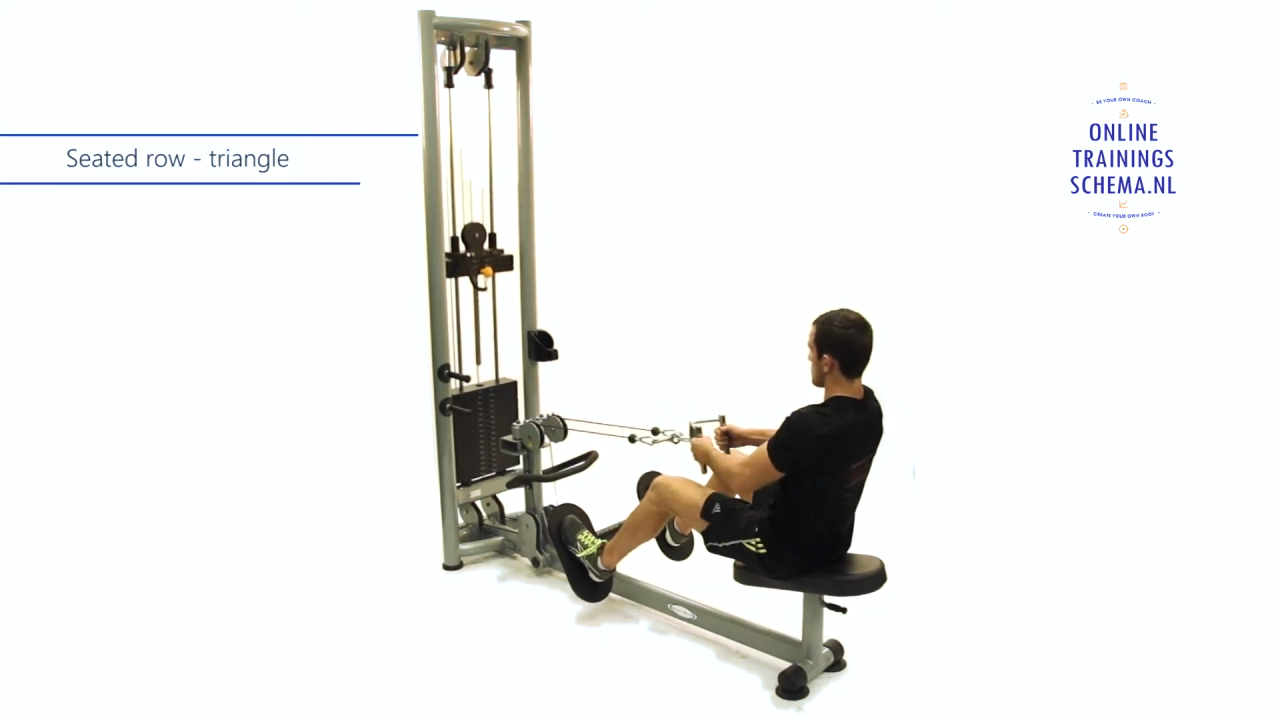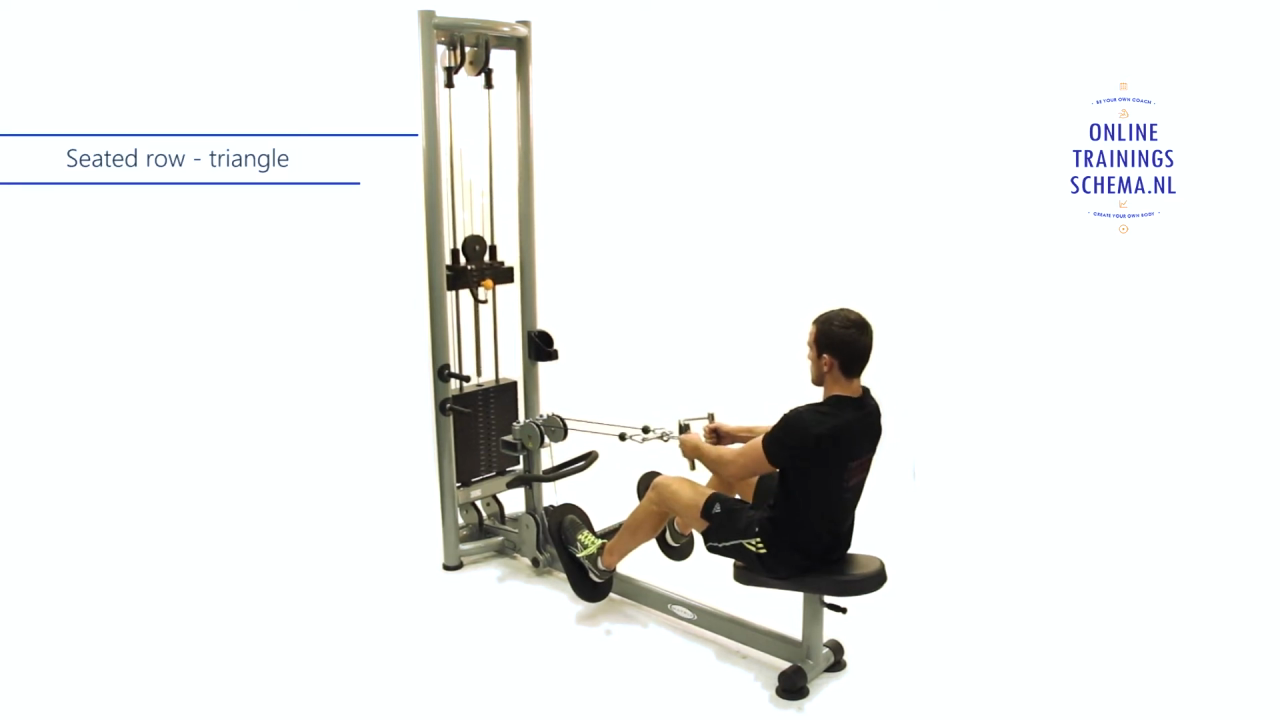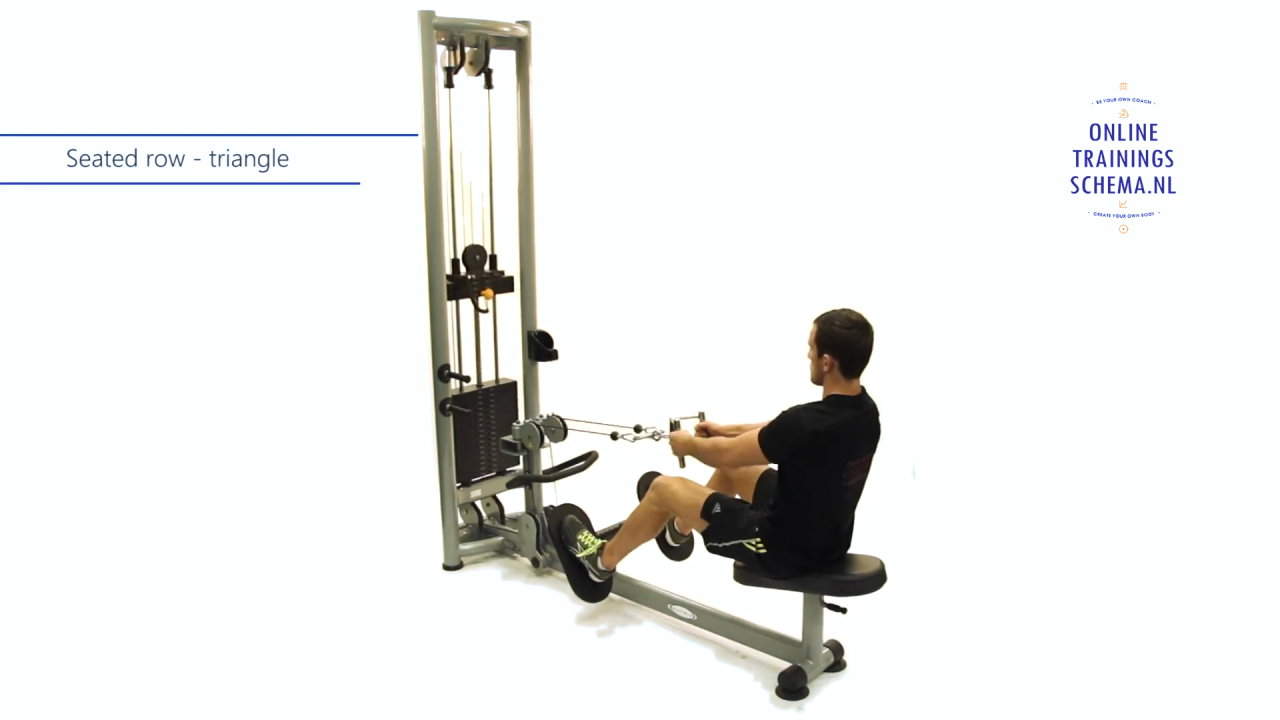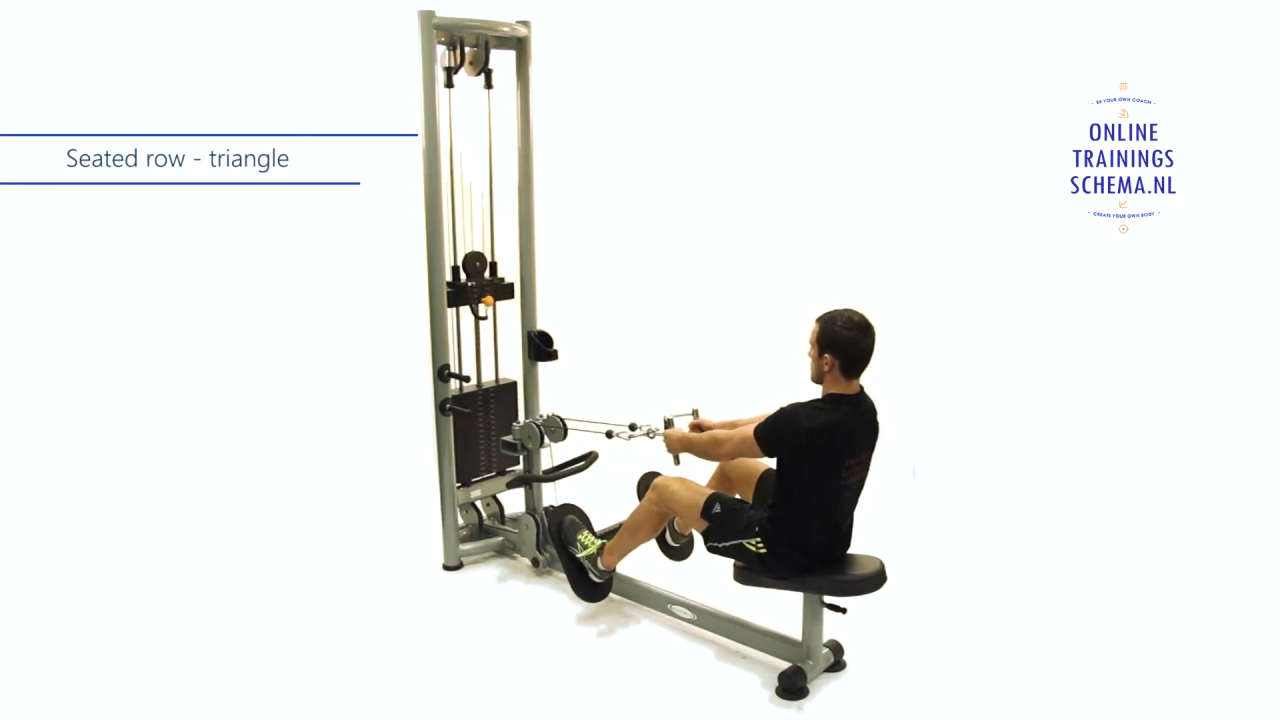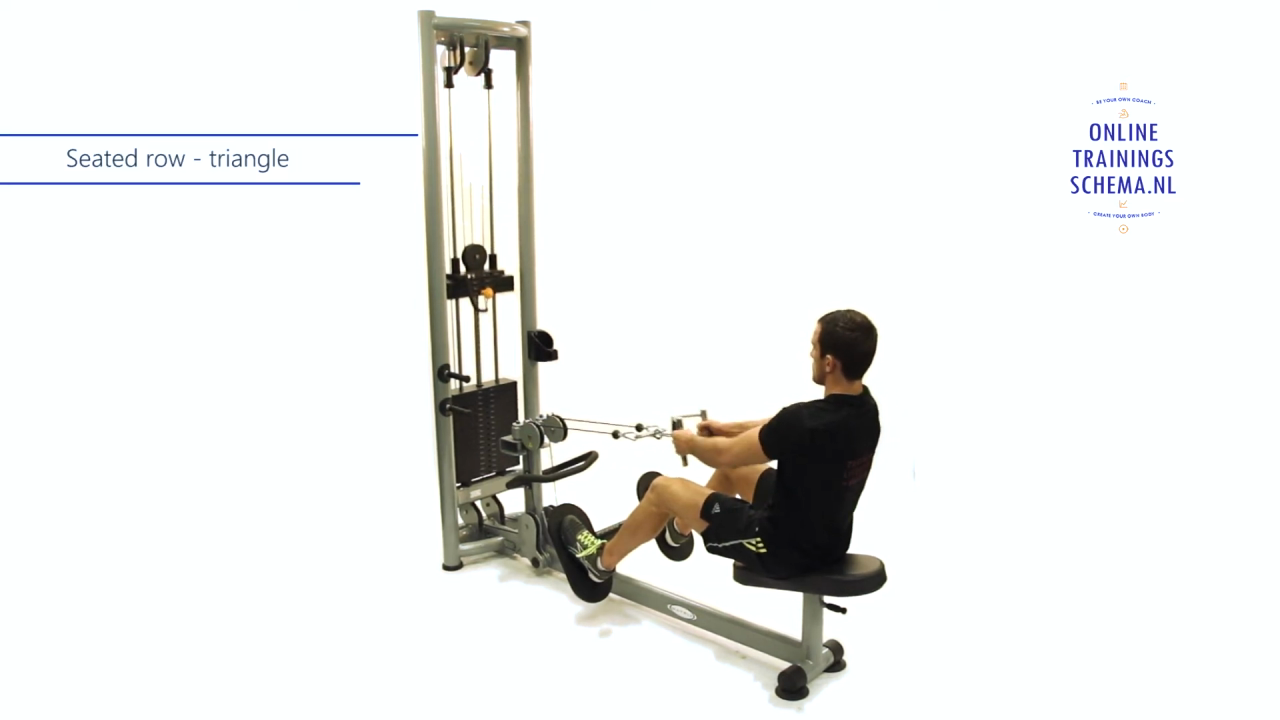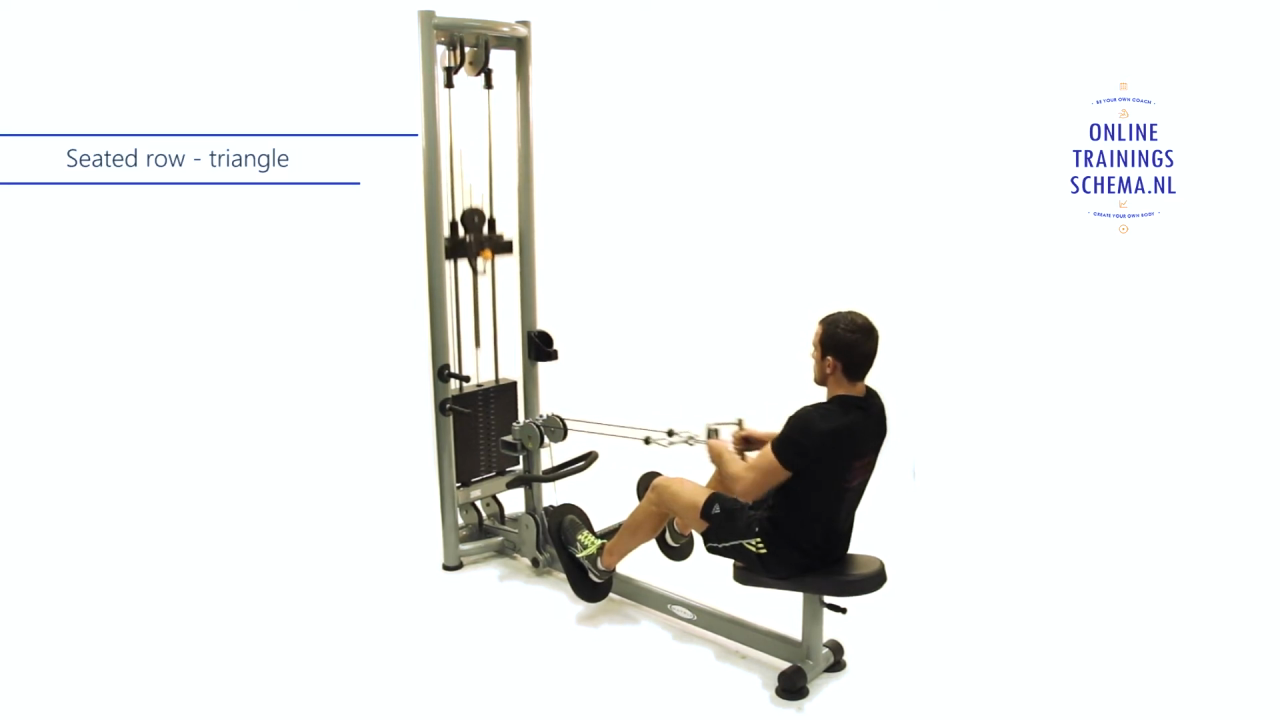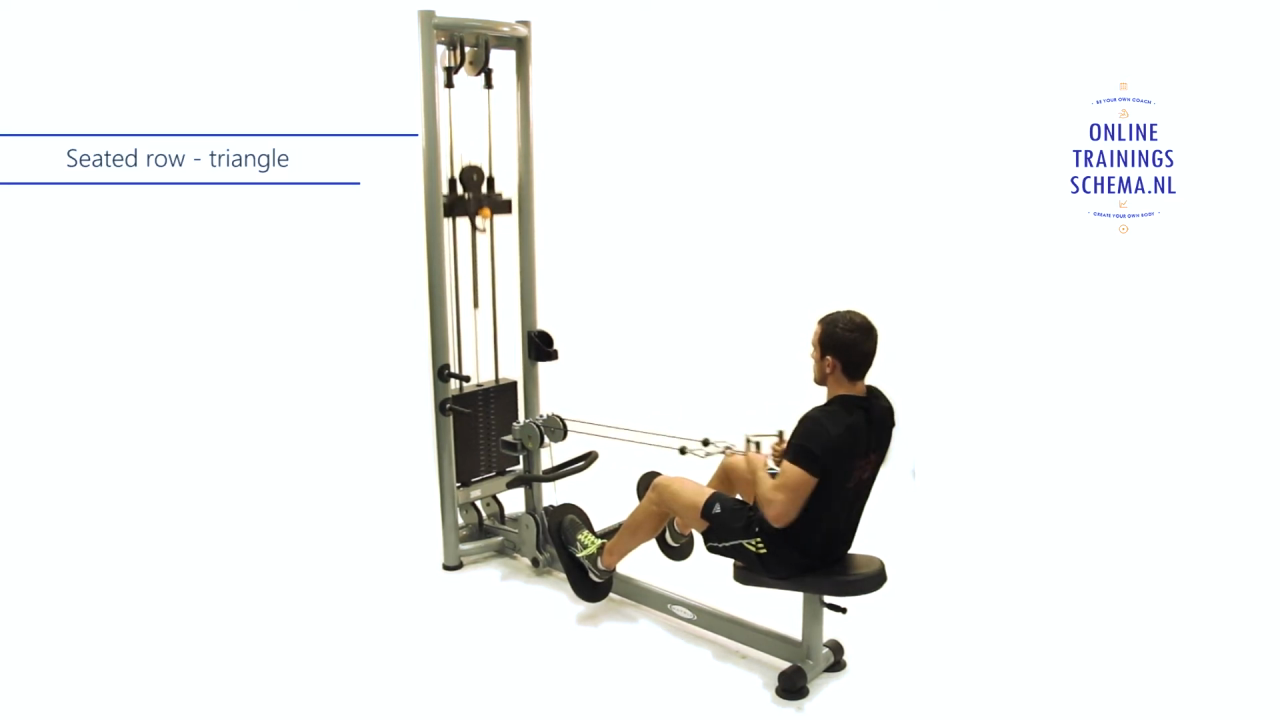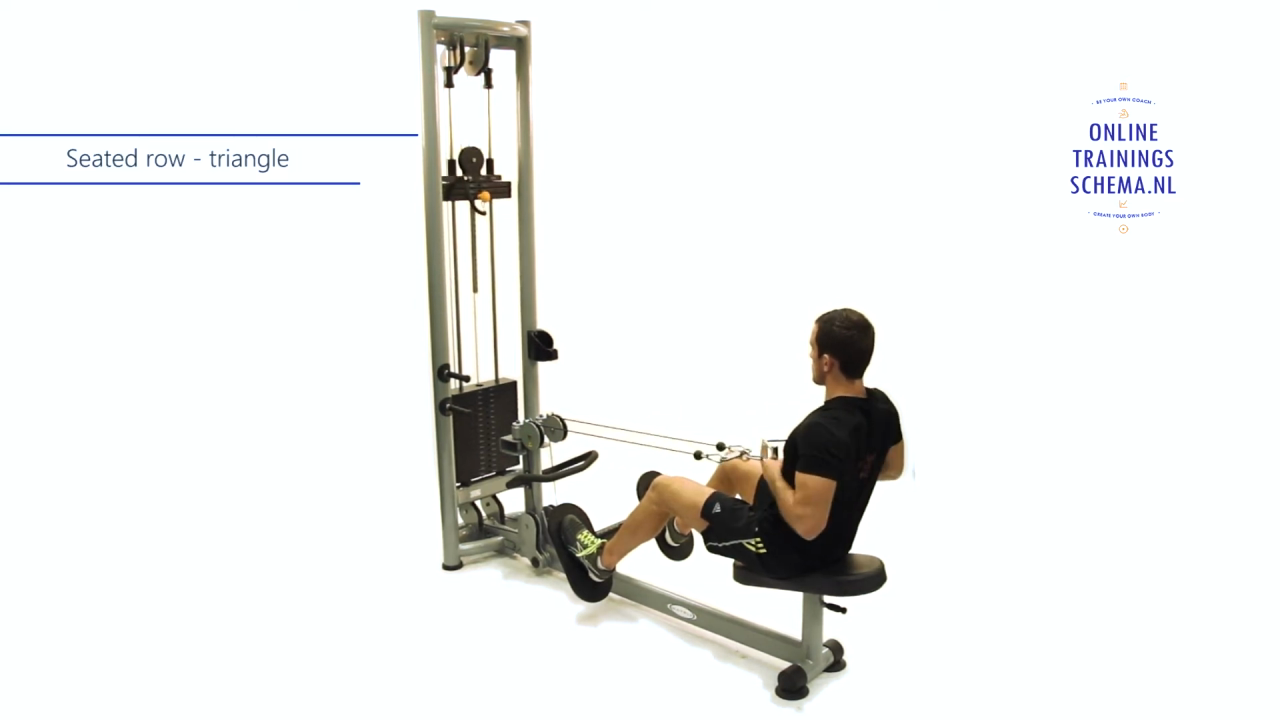
dt=0.2s
person 1, frame 1
left shoulder: (813, 422)
right shoulder: (867, 407)
left elbow: (743, 480)
left wrist: (707, 452)
right wrist: (748, 435)
left hip: (784, 547)
right hip: (828, 538)
left knee: (663, 488)
right knee: (733, 462)
left ankle: (603, 559)
right ankle: (679, 527)
person 1, frame 2
left shoulder: (810, 422)
right shoulder: (865, 407)
left elbow: (735, 467)
left wrist: (696, 448)
right wrist: (735, 432)
left hip: (784, 547)
right hip: (828, 538)
left knee: (663, 488)
right knee: (731, 459)
left ankle: (603, 560)
right ankle: (680, 527)
person 1, frame 3
left shoulder: (809, 423)
right shoulder: (863, 407)
left elbow: (728, 454)
left wrist: (689, 444)
right wrist: (724, 429)
left hip: (785, 548)
right hip: (828, 538)
left knee: (664, 488)
right knee: (732, 467)
left ankle: (603, 560)
right ankle: (680, 527)
person 1, frame 4
left shoulder: (807, 421)
right shoulder: (860, 406)
left elbow: (723, 447)
left wrist: (683, 441)
right wrist: (717, 426)
left hip: (784, 548)
right hip: (828, 538)
left knee: (663, 489)
right knee: (732, 465)
left ankle: (603, 560)
right ankle: (680, 528)
person 1, frame 5
left shoulder: (809, 420)
right shoulder: (863, 405)
left elbow: (723, 456)
left wrist: (689, 442)
right wrist: (729, 429)
left hip: (785, 548)
right hip: (827, 538)
left knee: (663, 488)
right knee: (731, 463)
left ankle: (602, 560)
right ankle: (679, 527)
person 1, frame 6
left shoulder: (815, 422)
right shoulder: (871, 407)
left elbow: (743, 487)
left wrist: (721, 453)
right wrist: (772, 441)
left hip: (785, 548)
right hip: (828, 540)
left knee: (663, 488)
right knee: (731, 464)
left ankle: (603, 560)
right ankle: (679, 528)
person 1, frame 7
left shoulder: (820, 426)
right shoulder: (879, 406)
left elbow: (776, 512)
left wrist: (757, 468)
left hip: (786, 549)
right hip: (830, 541)
left knee: (664, 487)
right knee: (730, 464)
left ankle: (603, 560)
right ankle: (679, 528)
person 1, frame 8
left shoulder: (822, 430)
right shoulder: (882, 408)
left elbow: (807, 523)
right elbow: (893, 469)
left wrist: (775, 476)
left hip: (785, 549)
right hip: (833, 542)
left knee: (663, 487)
right knee: (732, 465)
left ankle: (603, 559)
right ankle: (678, 527)
